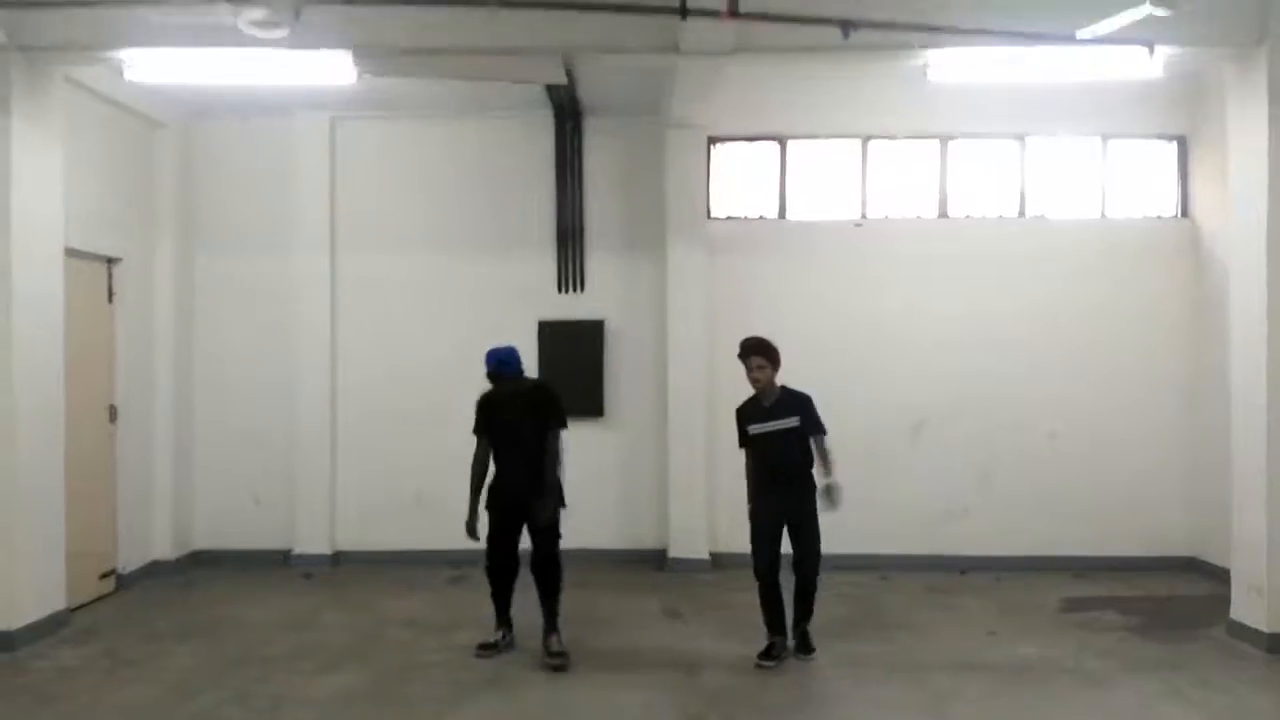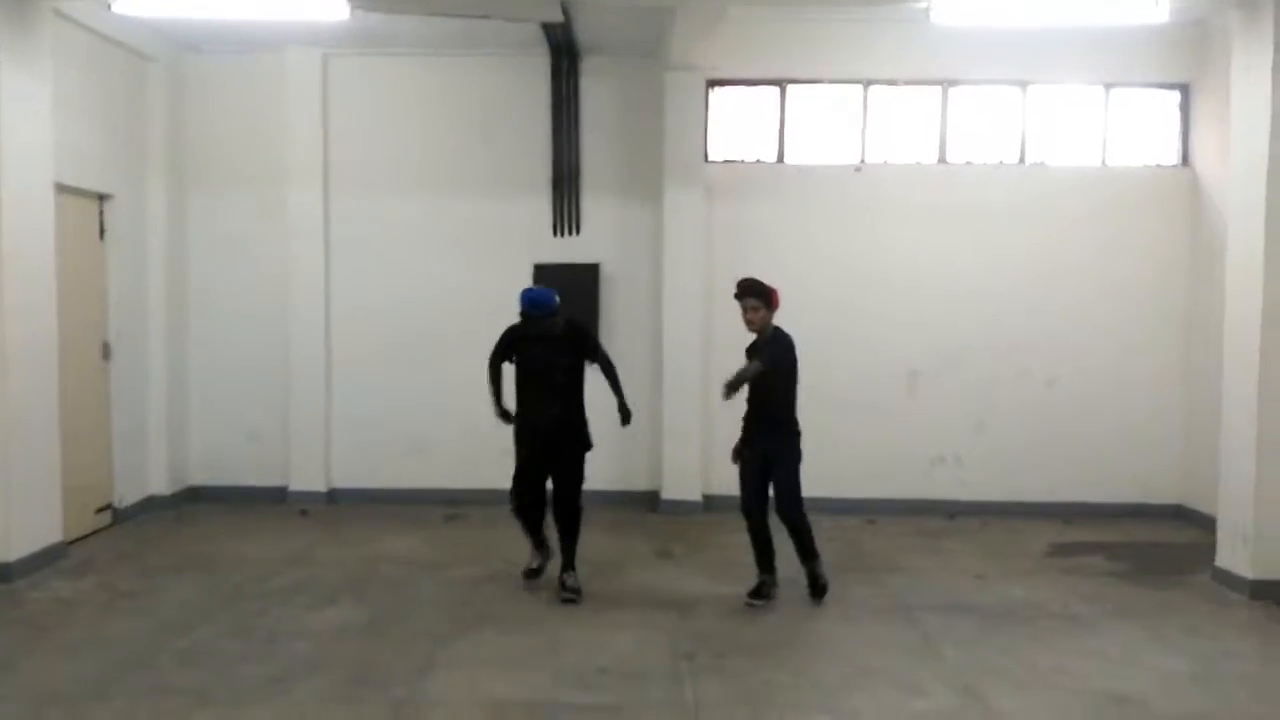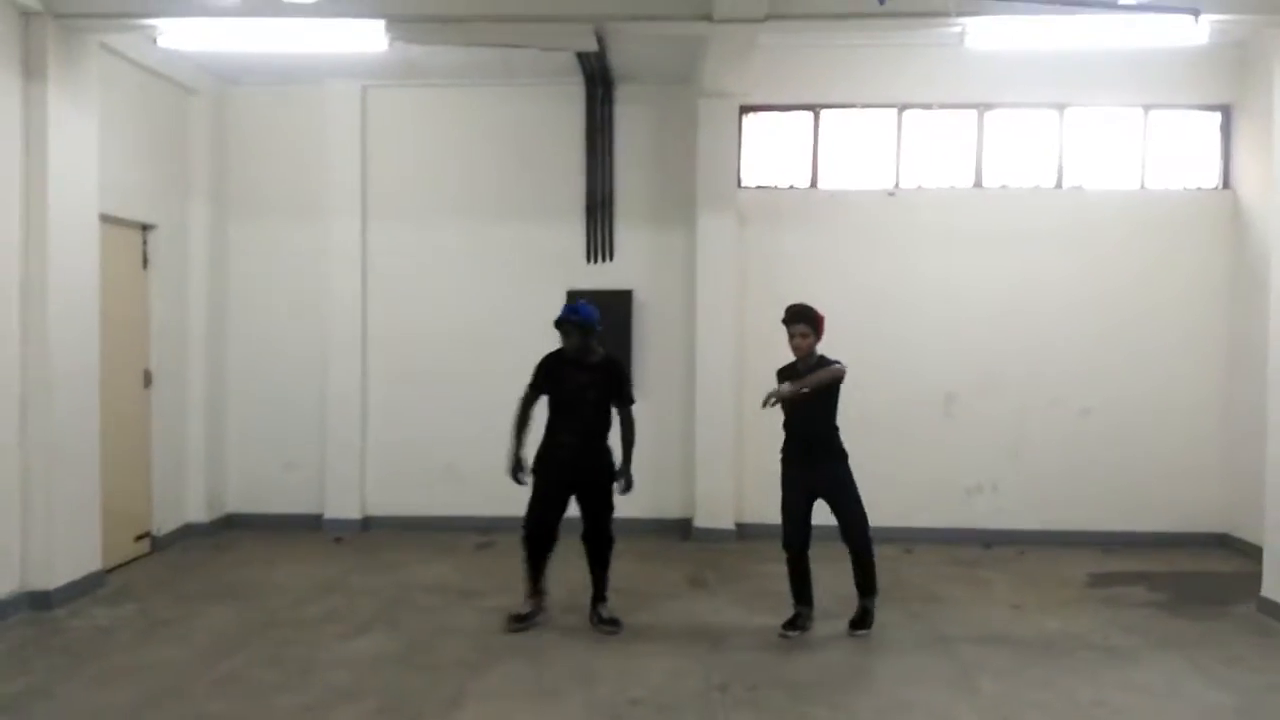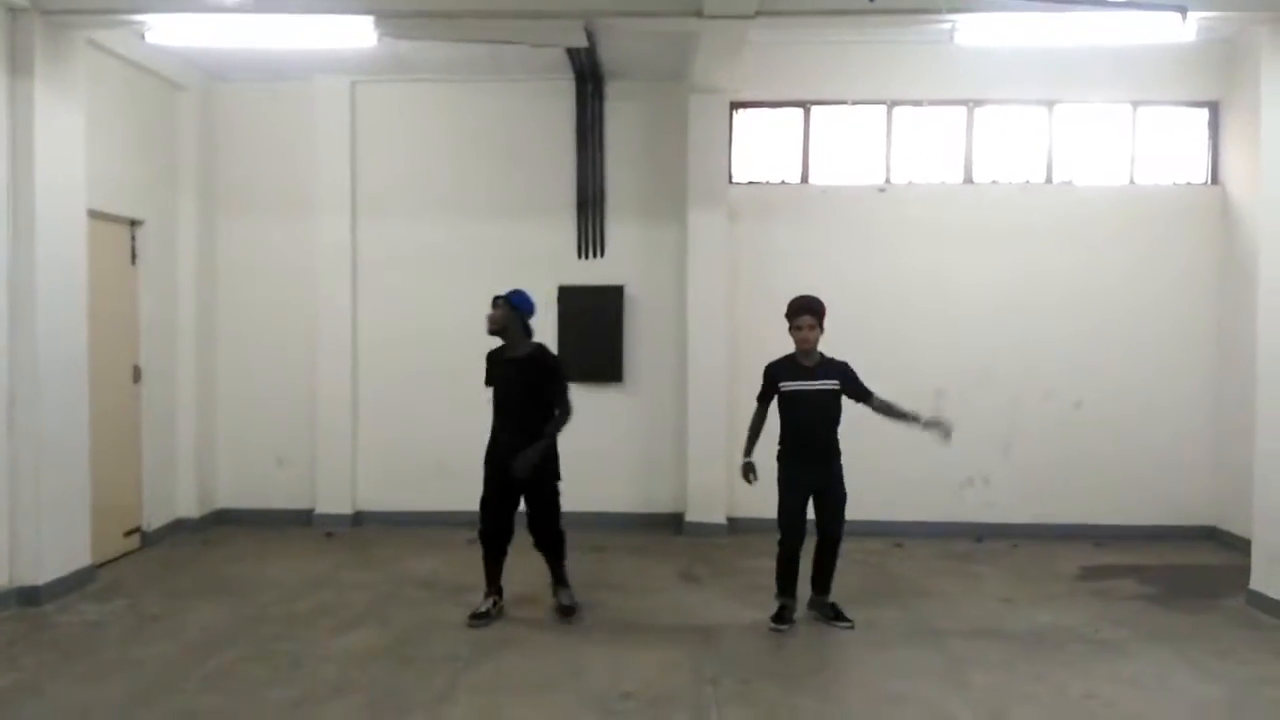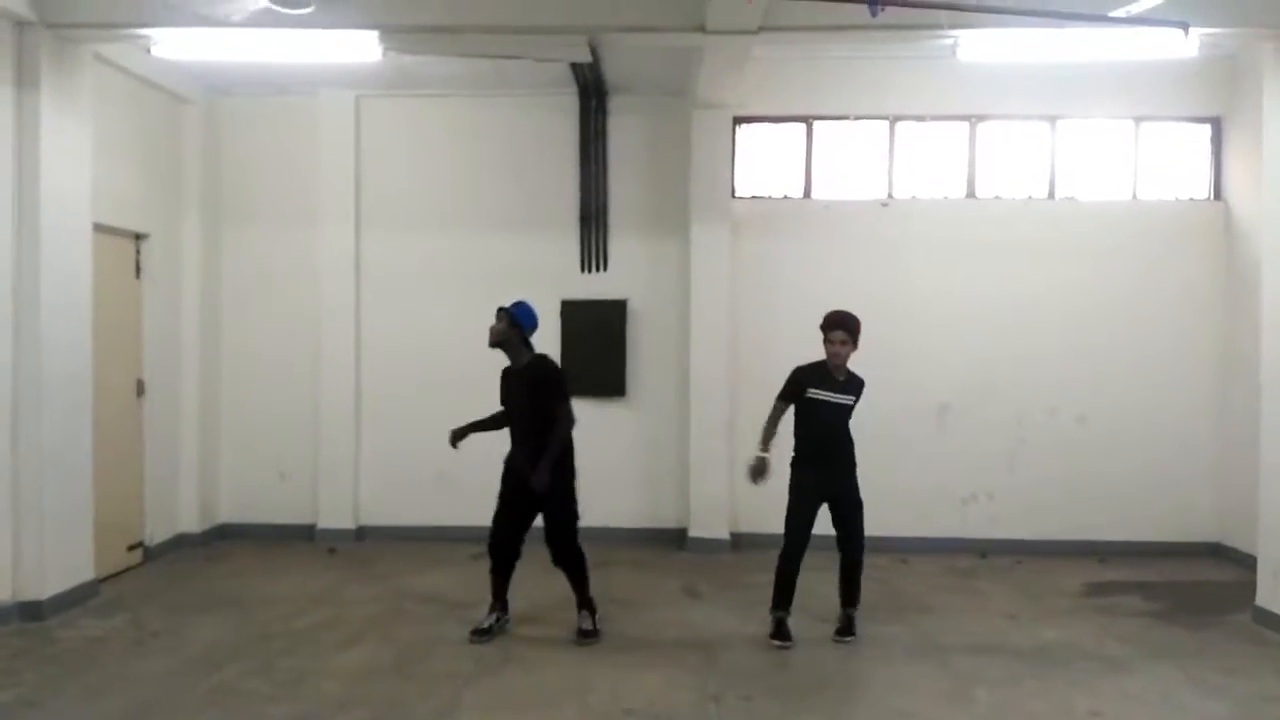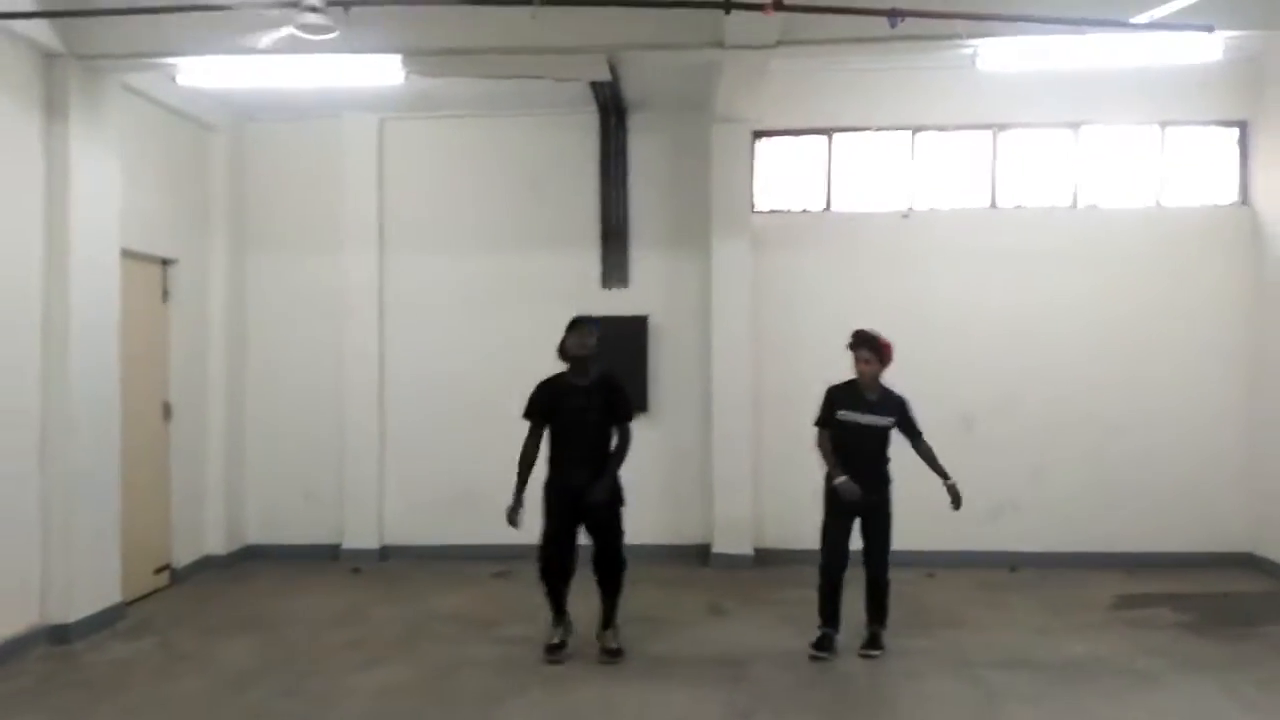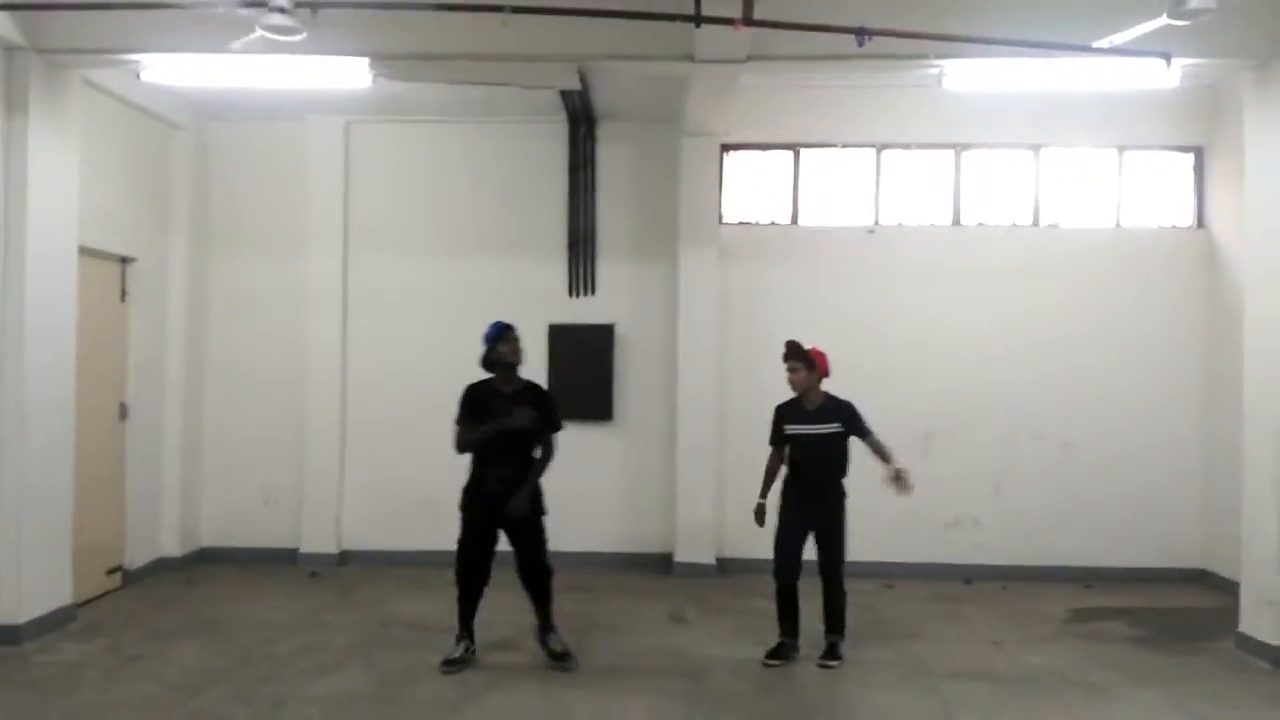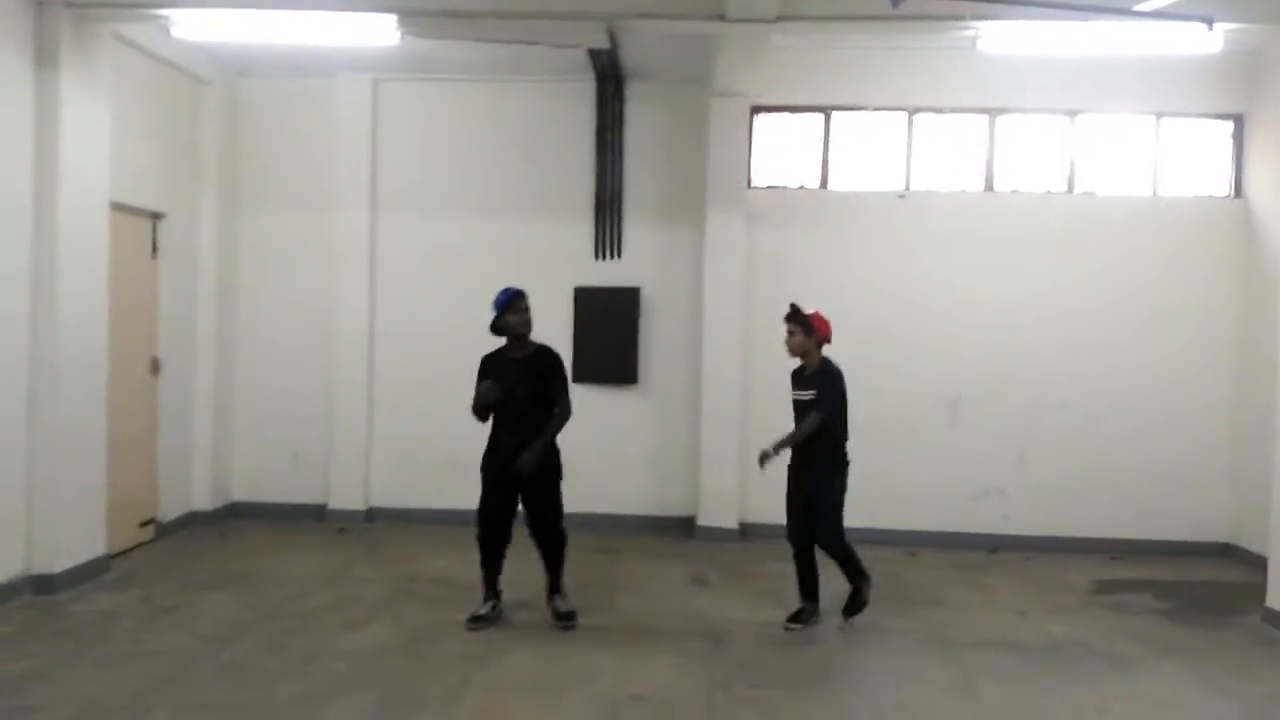
dt=0.4s
person 1, frame 1
left shoulder: (544, 396)
right shoulder: (488, 403)
left elbow: (552, 448)
right elbow: (482, 453)
left wrist: (550, 497)
right wrist: (472, 507)
left hip: (540, 491)
right hip: (504, 492)
left knee: (546, 559)
right knee: (499, 561)
left ankle: (552, 634)
right ankle: (503, 629)
person 1, frame 2
left shoulder: (577, 335)
right shoulder: (516, 335)
left elbow: (604, 363)
right elbow: (495, 363)
left wrist: (621, 401)
right wrist: (499, 406)
left hip: (570, 431)
right hip: (531, 430)
left knee: (568, 501)
right knee: (525, 497)
left ankle: (568, 570)
right ankle: (539, 548)
person 1, frame 3
left shoulder: (612, 369)
right shoulder: (553, 363)
left elbow: (625, 418)
right elbow: (527, 404)
left wrist: (626, 464)
right wrist: (516, 452)
left hip: (596, 463)
right hip: (554, 460)
left knee: (599, 535)
right knee: (537, 530)
left ankle: (599, 603)
right ankle: (534, 598)
person 1, frame 4
left shoulder: (542, 360)
right shoulder: (495, 358)
left elbow: (562, 412)
left wrist: (535, 451)
left hip: (536, 459)
right hip: (499, 455)
left knee: (546, 528)
right knee: (492, 529)
left ankle: (561, 587)
right ankle: (493, 597)
person 1, frame 5
left shoulder: (544, 370)
right shoulder: (509, 374)
left elbow: (565, 420)
left wrist: (546, 468)
right wrist: (468, 428)
left hip: (553, 471)
right hip: (517, 469)
left knee: (563, 543)
right knee: (502, 542)
left ankle: (585, 610)
right ankle: (498, 611)
person 1, frame 6
left shoulder: (609, 387)
right shoulder: (550, 389)
left elbow: (623, 439)
right elbow: (532, 442)
left wrist: (605, 480)
right wrist: (518, 495)
left hip: (601, 487)
right hip: (562, 488)
left knee: (609, 560)
right knee: (554, 561)
left ankle: (608, 628)
right ankle: (559, 624)
person 1, frame 7
left shoulder: (536, 396)
right shoulder: (476, 394)
left elbow: (546, 450)
right elbow: (463, 444)
left wrist: (526, 491)
right wrist: (504, 424)
left hip: (522, 493)
right hip: (482, 495)
left knee: (535, 566)
right knee: (470, 568)
left ankle: (548, 632)
right ankle: (465, 641)
person 1, frame 8
left shoulder: (546, 359)
right shoulder: (491, 363)
left elbow: (563, 410)
right elbow: (481, 414)
left wrist: (536, 449)
right wrist: (482, 399)
left hip: (540, 459)
right hip: (499, 459)
left knee: (549, 529)
right knee: (491, 529)
left ankle: (557, 593)
right ankle: (491, 599)
person 2, frame 1
left shoulder: (800, 402)
right shoulder: (745, 411)
left elbow: (818, 442)
left wrist: (828, 479)
right wrist: (752, 502)
left hip: (801, 496)
right hip: (766, 500)
left knee: (807, 567)
right knee: (765, 570)
left ankle: (802, 628)
right ankle: (777, 638)
person 2, frame 2
left shoulder: (781, 343)
right shoulder: (754, 348)
left elbow: (748, 374)
left wrist: (730, 385)
right wrist: (743, 438)
left hip: (783, 440)
right hip: (756, 440)
left knee: (789, 509)
right knee: (752, 511)
left ankle: (813, 567)
right ankle: (767, 577)
person 2, frame 3
left shoulder: (827, 367)
right shoulder: (785, 373)
left elbow: (839, 371)
left wrist: (789, 389)
left hip: (832, 465)
right hip: (795, 469)
left knee: (857, 533)
right knee: (794, 543)
left ankle: (867, 602)
right ankle: (803, 609)
person 2, frame 4
left shoulder: (838, 370)
right shoulder: (776, 370)
left elbow: (874, 403)
right elbow: (761, 412)
left wrist: (919, 420)
right wrist: (748, 455)
left hip: (829, 465)
right hip: (792, 467)
left knee: (831, 536)
right knee: (791, 537)
left ankle: (820, 598)
right ankle: (786, 602)
person 2, frame 5
left shoulder: (856, 384)
right shoulder: (804, 375)
right elbow: (777, 413)
right wrist: (763, 452)
left hip: (844, 475)
right hip: (808, 474)
left knee: (852, 546)
right knee: (794, 545)
left ankle: (848, 612)
right ankle: (779, 616)
person 2, frame 6
left shoulder: (896, 403)
right shoulder: (837, 395)
left elbow: (918, 443)
right elbow: (823, 441)
left wrist: (947, 480)
right wrist: (839, 477)
left hip: (877, 490)
right hip: (841, 489)
left knee: (876, 564)
right knee: (832, 561)
left ankle: (876, 629)
right ankle: (828, 631)
person 2, frame 7
left shoulder: (841, 409)
right shoulder: (784, 412)
left elbow: (870, 440)
right elbow: (777, 456)
left wrist: (893, 466)
right wrist: (762, 498)
left hip: (830, 502)
right hip: (793, 503)
left knee: (831, 574)
right knee: (784, 573)
left ankle: (834, 640)
right ankle: (788, 639)
person 2, frame 8
left shoulder: (830, 375)
right shoulder: (798, 375)
left elbow: (811, 423)
left wrist: (774, 449)
left hip: (829, 468)
right hip: (801, 467)
left knee: (828, 536)
right knee: (799, 538)
left ankle: (860, 580)
right ankle: (809, 603)
